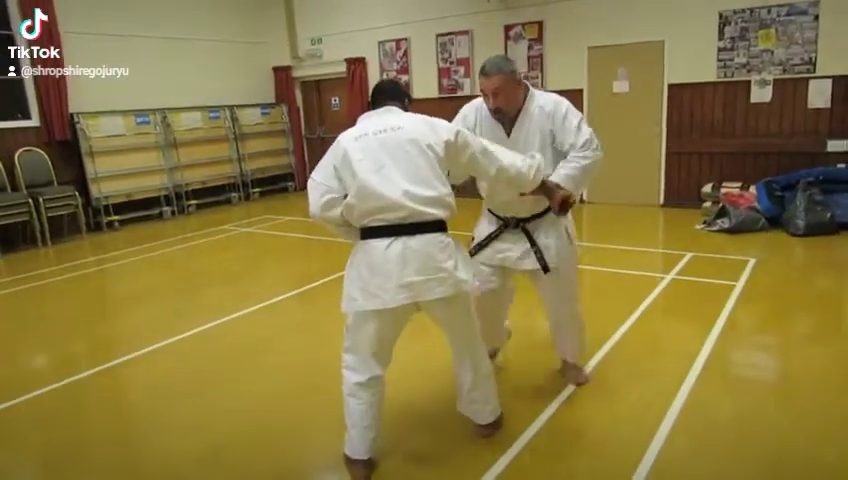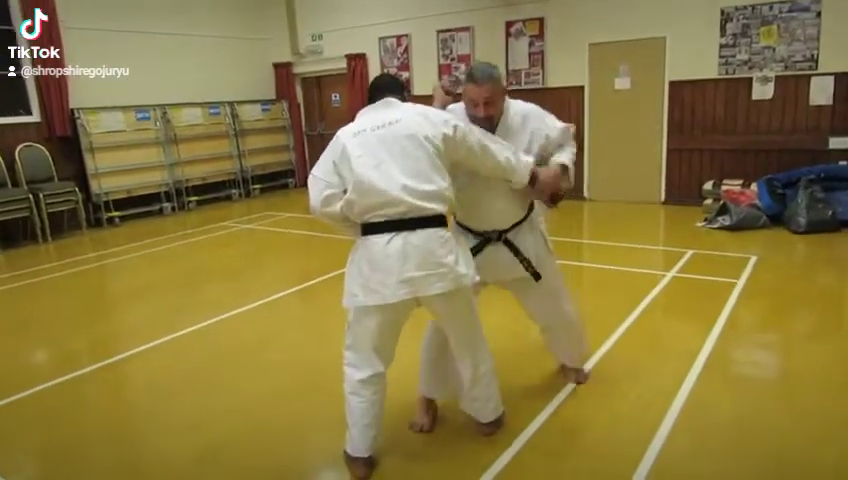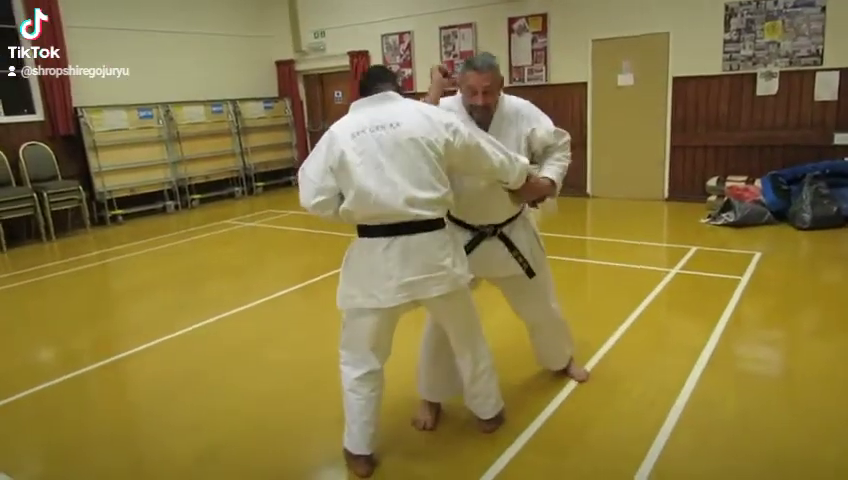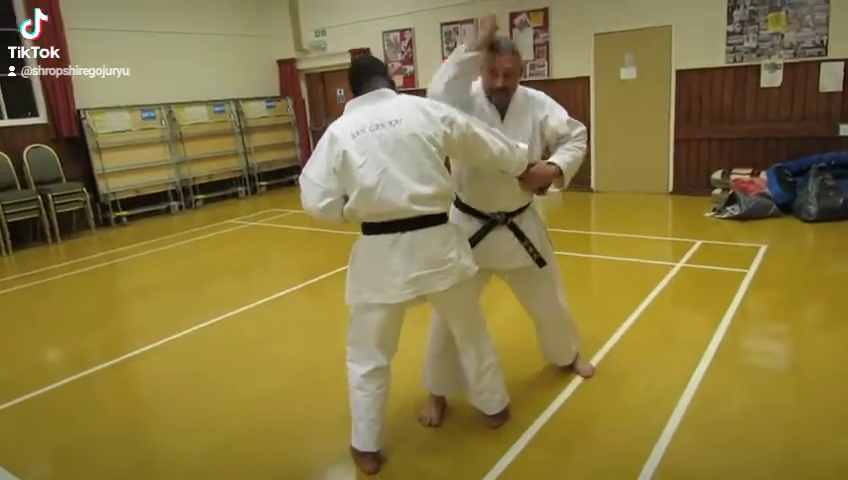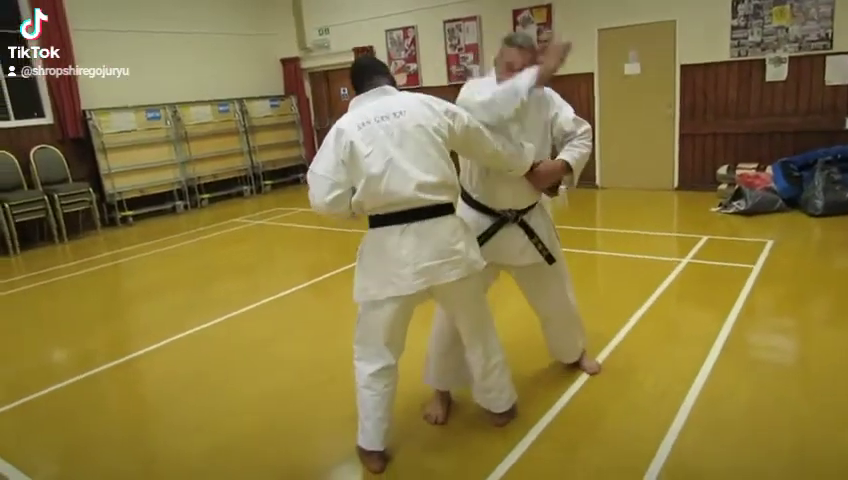
dt=0.3s
person 1, frame 1
left shoulder: (347, 141)
right shoulder: (434, 128)
left elbow: (321, 205)
right elbow: (500, 163)
right wrist: (549, 189)
left hip: (376, 260)
right hip: (433, 251)
left knee: (362, 361)
right knee: (467, 341)
right ankle: (486, 416)
person 1, frame 2
left shoulder: (345, 136)
right shoulder: (431, 119)
left elbow: (322, 201)
right elbow: (493, 153)
right wrist: (537, 177)
left hip: (377, 254)
right hip: (433, 245)
left knee: (364, 358)
right knee: (467, 338)
right ankle: (488, 414)
person 1, frame 3
left shoulder: (339, 132)
right shoulder: (431, 117)
left elbow: (315, 198)
right elbow: (490, 158)
right wrist: (525, 180)
left hip: (375, 258)
right hip: (432, 248)
left knee: (361, 357)
right knee: (466, 337)
right ankle: (488, 411)
person 1, frame 4
left shoulder: (339, 131)
right shoulder: (428, 111)
left elbow: (318, 202)
right elbow: (487, 146)
right wrist: (525, 167)
left hip: (380, 253)
right hip: (436, 242)
left knee: (367, 355)
right knee: (470, 332)
left ankle: (366, 447)
right ankle: (493, 407)
person 1, frame 5
left shoulder: (345, 127)
right shoulder: (430, 106)
left elbow: (324, 198)
right elbow: (490, 144)
right wrist: (531, 169)
left hip: (388, 248)
right hip: (444, 236)
left knee: (375, 351)
right knee: (476, 328)
left ankle: (372, 446)
right ankle: (499, 404)
person 2, frame 1
left shoulder: (553, 108)
right shoulder: (472, 114)
left elbow: (588, 149)
left wrist: (557, 185)
left hip: (545, 224)
right hip: (495, 224)
left knee: (561, 298)
right knee: (483, 293)
left ankle: (569, 359)
right ankle: (492, 343)
person 2, frame 2
left shoulder: (529, 117)
right shoulder: (450, 121)
left elbow: (564, 140)
left wrist: (559, 169)
left hip: (521, 235)
right hip: (467, 239)
left knee: (553, 305)
right knee: (447, 317)
left ankle: (570, 360)
right ankle: (428, 398)
person 2, frame 3
left shoulder: (522, 113)
right shoulder: (443, 113)
left elbow: (558, 146)
left wrist: (548, 180)
right wrist: (430, 99)
left hip: (512, 231)
right hip: (459, 235)
left knee: (540, 304)
left ankle: (561, 359)
right ankle: (431, 398)
person 2, frame 4
left shoulder: (536, 104)
right shoulder: (464, 98)
left elbow: (575, 137)
right elbow: (437, 99)
left wrist: (555, 168)
right wrist: (474, 46)
left hip: (520, 224)
right hip: (468, 225)
left knee: (547, 298)
left ankle: (567, 356)
right ankle: (437, 393)
person 2, frame 5
left shoulder: (546, 99)
right shoulder: (477, 90)
left elbow: (580, 135)
right elbow: (489, 110)
left wrist: (564, 165)
right wrist: (542, 72)
left hip: (529, 219)
right hip: (478, 221)
left knee: (555, 295)
left ankle: (573, 353)
right ankle: (441, 390)
